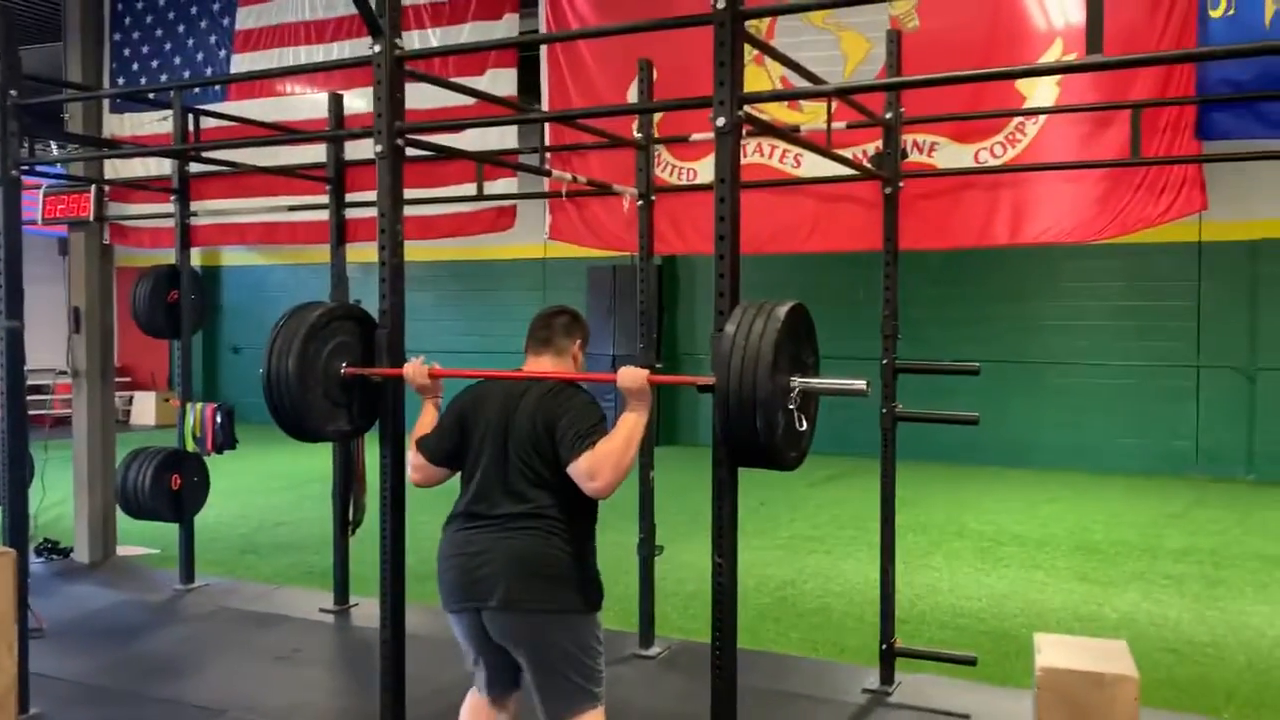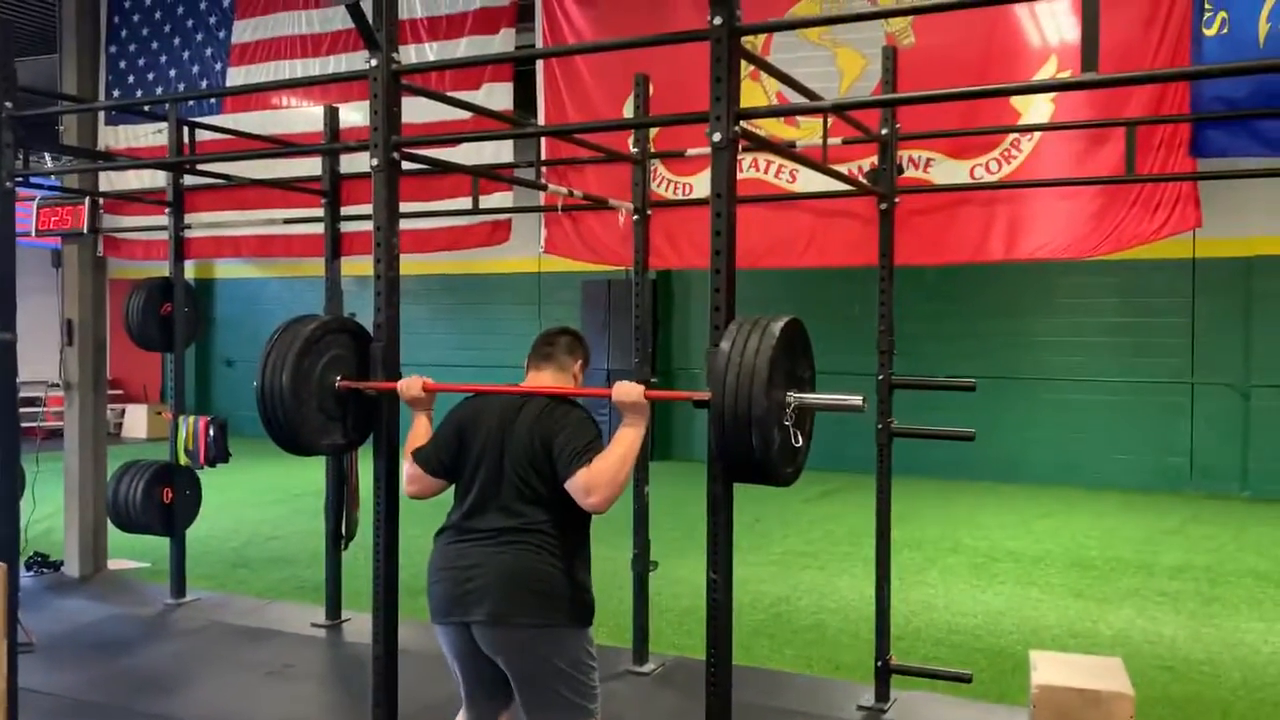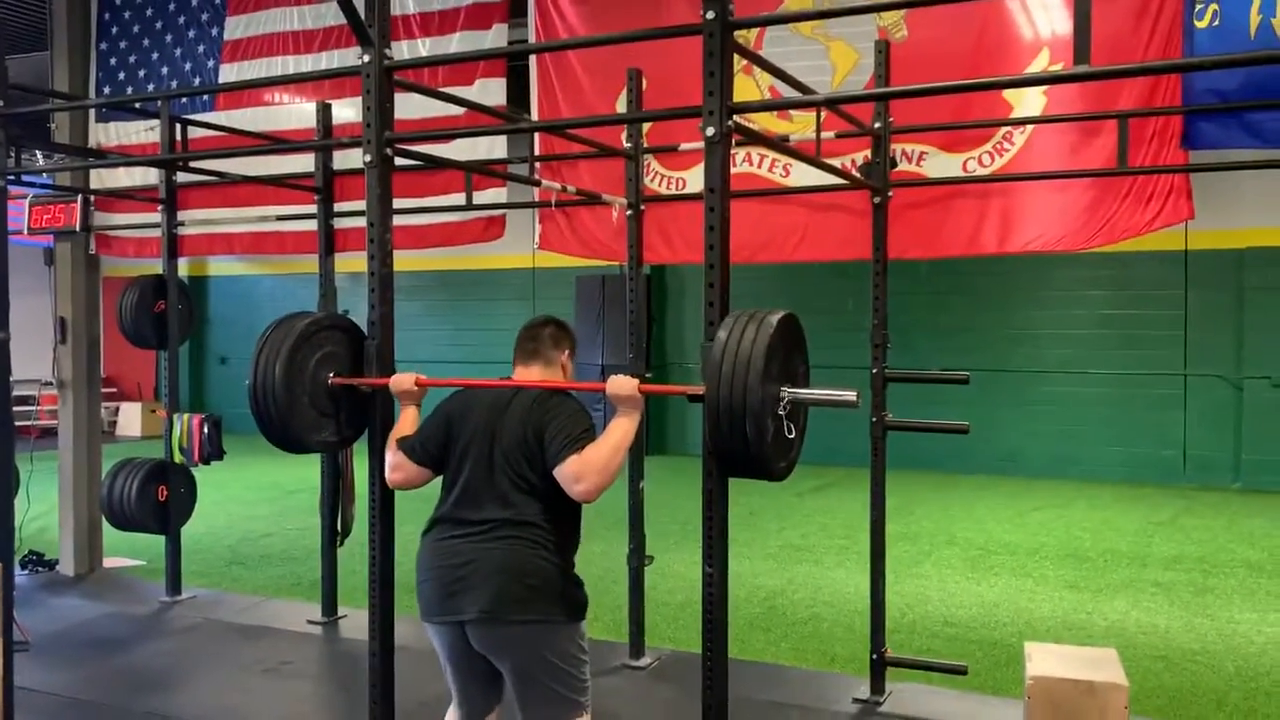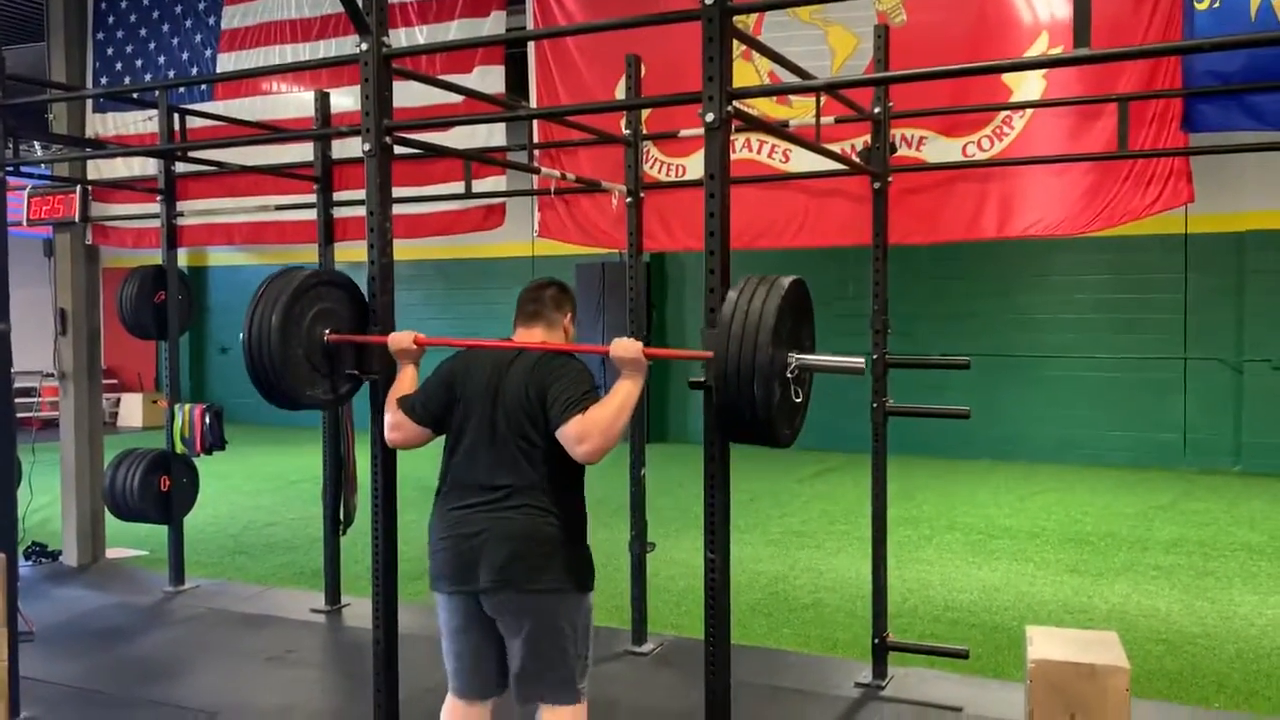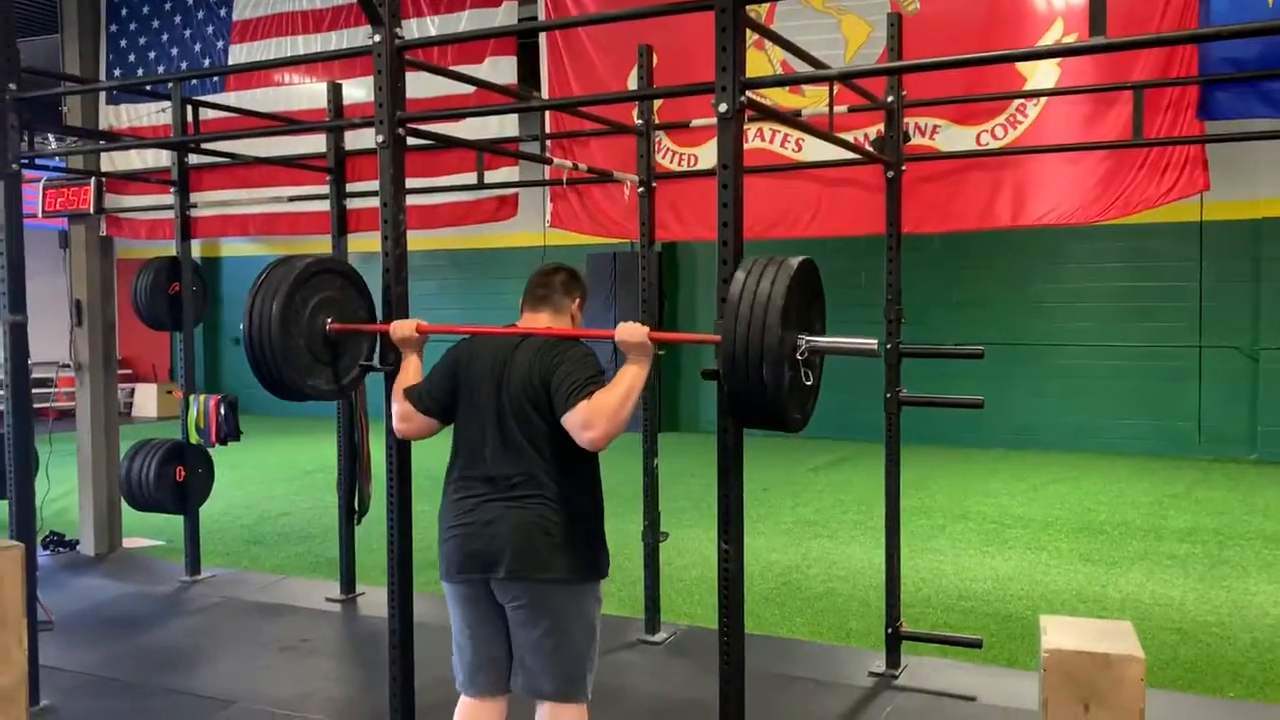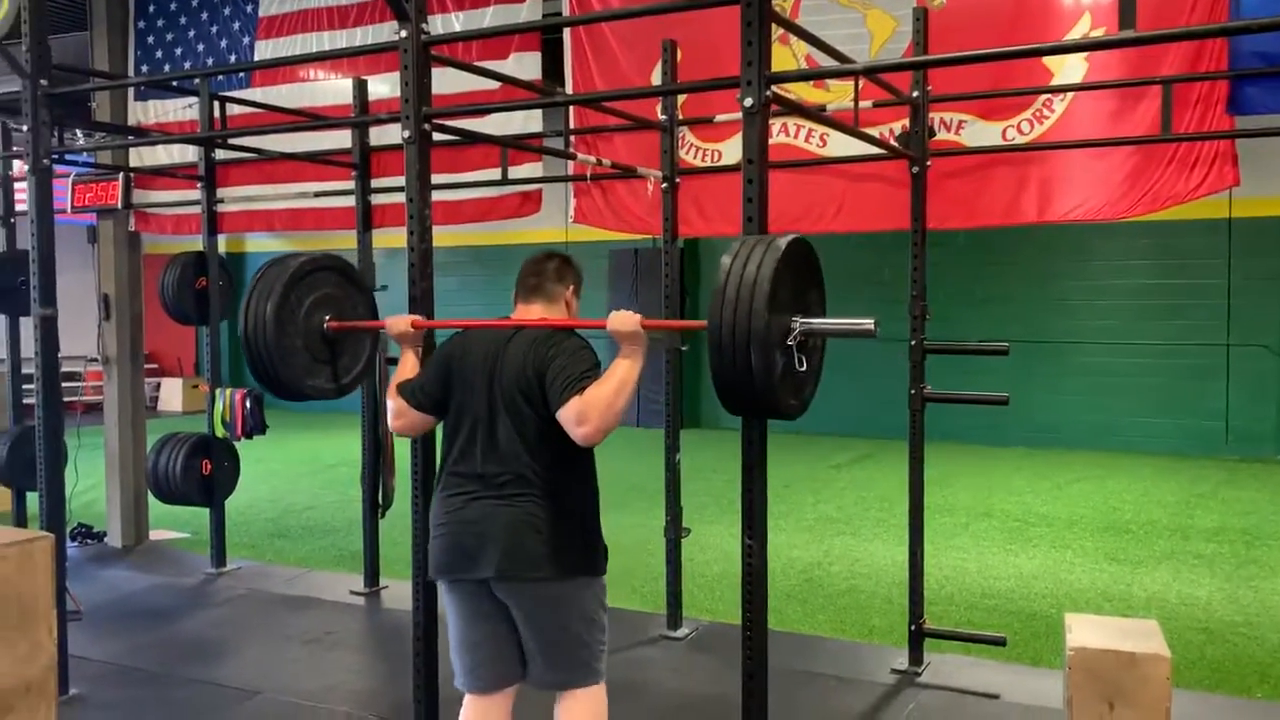
dt=0.4s
person 1, frame 1
left shoulder: (474, 398)
right shoulder: (570, 403)
left elbow: (420, 470)
right elbow: (598, 477)
left wrist: (430, 398)
right wrist: (636, 407)
left hip: (464, 570)
right hip: (539, 577)
person 1, frame 2
left shoulder: (471, 411)
right shoulder: (567, 419)
left elbow: (416, 482)
right elbow: (595, 493)
left wrist: (421, 411)
right wrist: (633, 422)
left hip: (453, 585)
right hip: (529, 593)
person 1, frame 3
left shoulder: (460, 404)
right shoulder: (559, 410)
left elbow: (398, 472)
right elbow: (584, 481)
left wrist: (409, 404)
right wrist: (626, 414)
left hip: (442, 579)
right hip: (521, 587)
person 1, frame 4
left shoulder: (461, 365)
right shoulder: (562, 370)
left elbow: (398, 431)
right elbow: (586, 442)
left wrist: (407, 363)
right wrist: (630, 377)
left hip: (456, 550)
right hip: (534, 556)
person 1, frame 5
left shoulder: (467, 353)
right shoulder: (567, 356)
left elbow: (406, 422)
right elbow: (593, 429)
left wrist: (410, 352)
right wrist: (636, 362)
left hip: (467, 542)
right hip: (546, 548)
person 1, frame 6
left shoulder: (460, 347)
right shoulder: (562, 348)
left elbow: (401, 418)
right elbow: (586, 424)
left wrist: (409, 348)
right wrist: (630, 353)
left hip: (461, 540)
right hip: (543, 546)
right knee: (580, 681)
